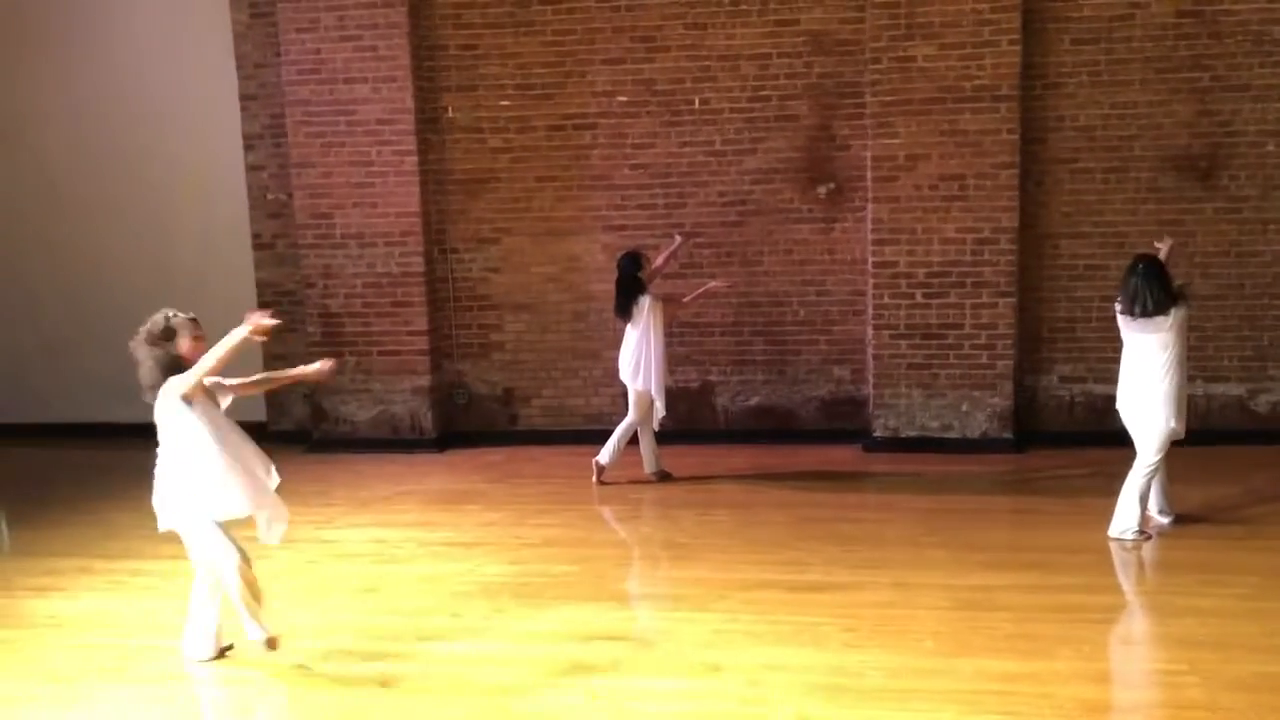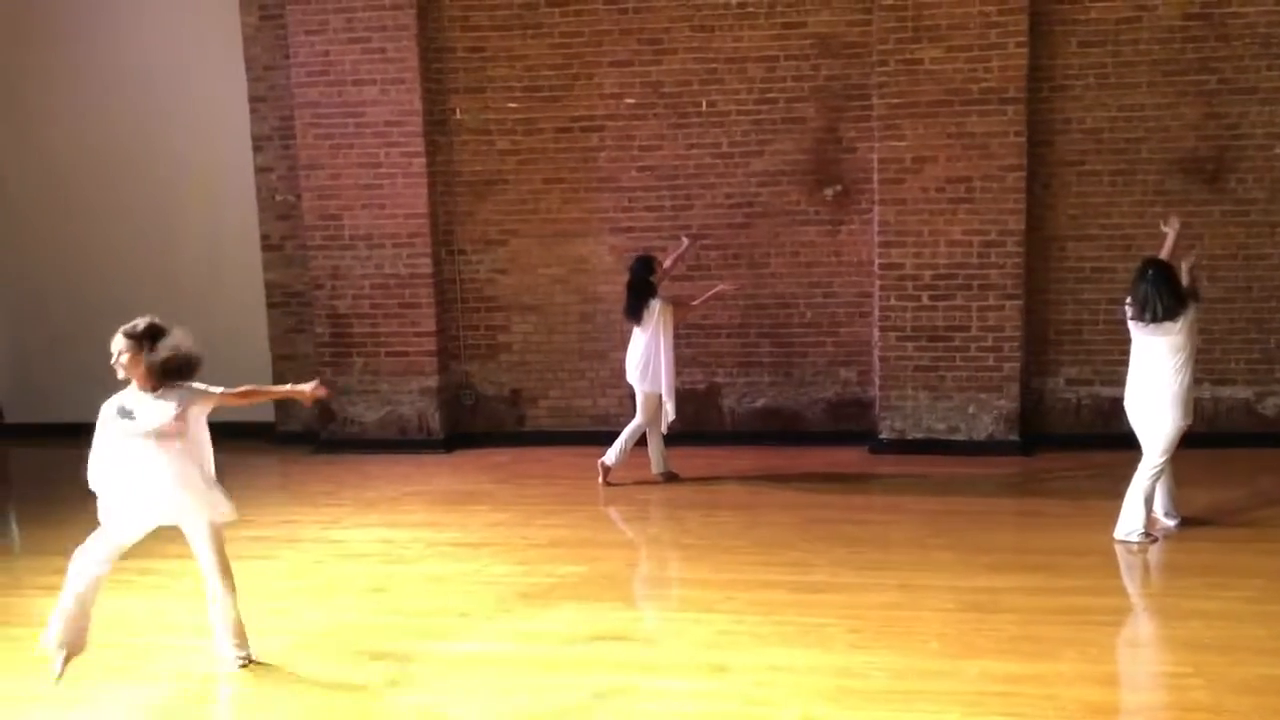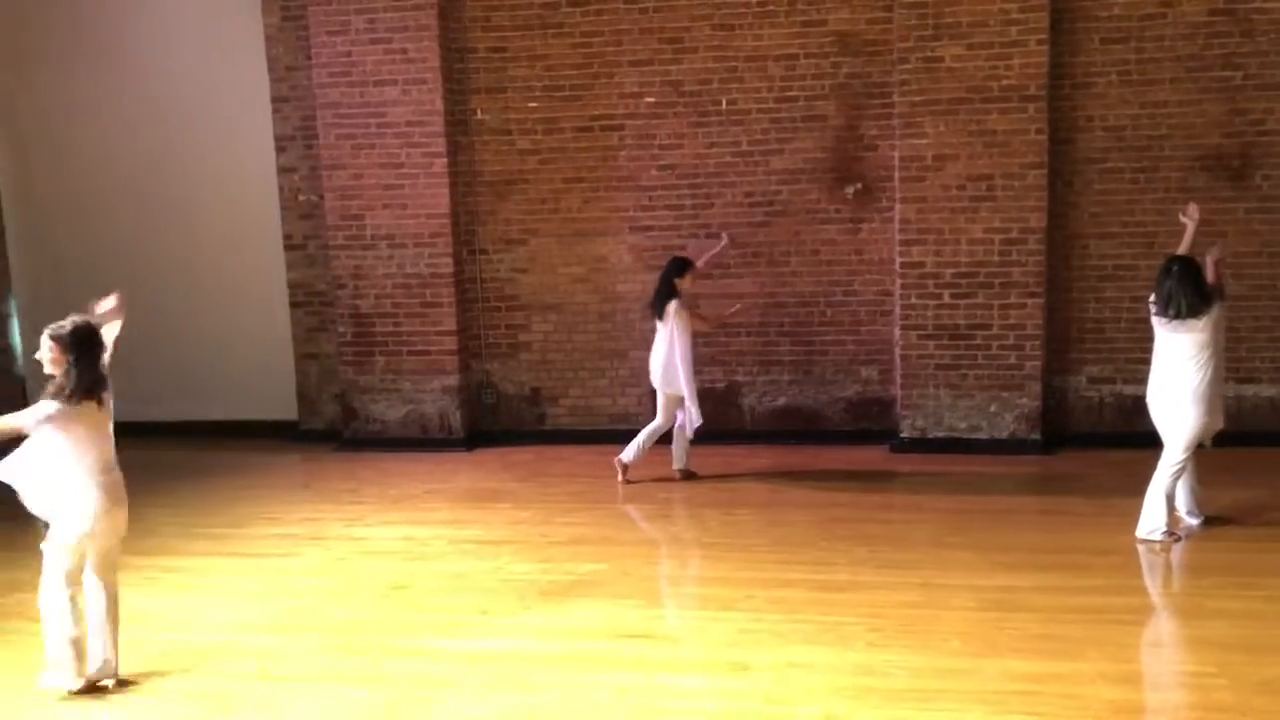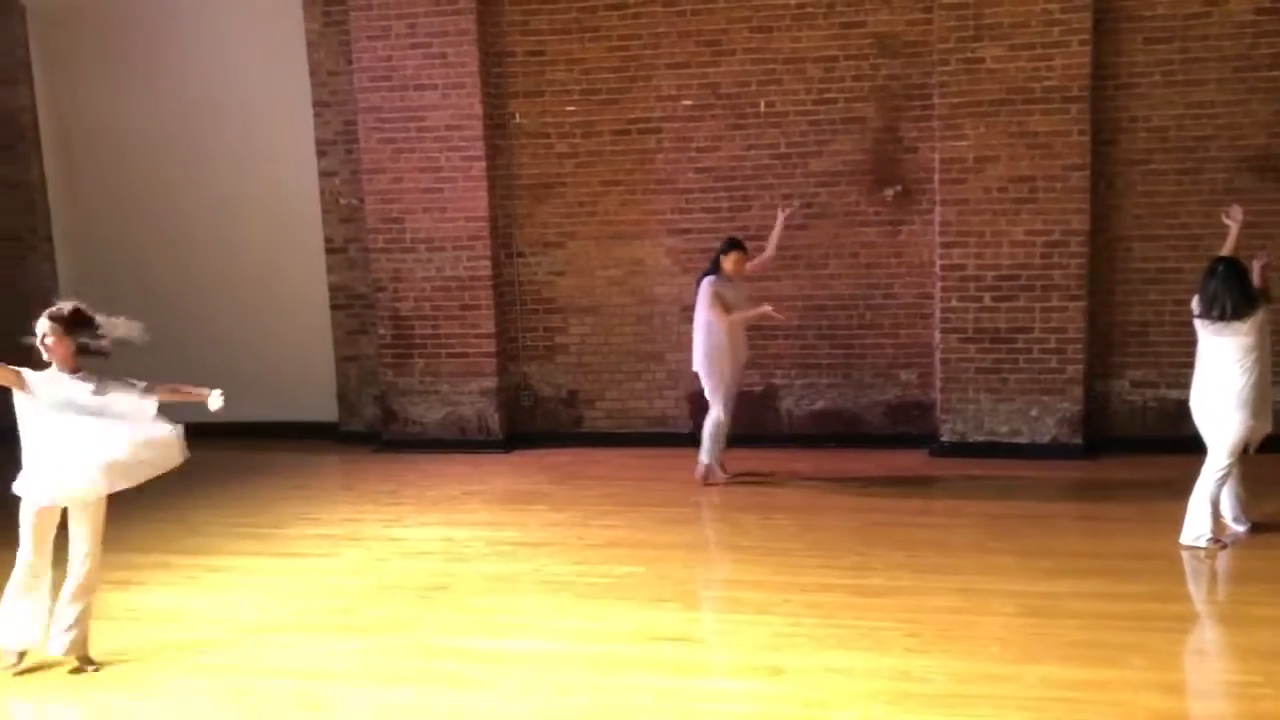
dt=0.4s
person 1, frame 1
left shoulder: (205, 388)
right shoulder: (176, 386)
left elbow: (249, 384)
right elbow: (205, 369)
left wrist: (301, 371)
right wrist: (243, 332)
left hip: (205, 493)
right hip: (184, 496)
left knee: (211, 564)
right knee: (232, 560)
left ankle: (202, 643)
right ankle: (256, 627)
person 1, frame 2
left shoulder: (186, 394)
right shoulder: (116, 406)
left elbow: (240, 395)
right elbow: (105, 438)
left wrist: (294, 390)
right wrist: (157, 428)
left hip: (190, 497)
right hip: (137, 501)
left knee: (216, 569)
right knee: (89, 560)
left ankle: (234, 647)
right ankle: (66, 640)
person 1, frame 3
left shoulder: (60, 407)
right shoulder: (96, 390)
right elbow: (107, 348)
right wrist: (110, 318)
left hip: (82, 507)
right hip: (108, 502)
left knee: (57, 589)
right knee: (102, 582)
left ankle: (74, 671)
right ankle: (104, 666)
person 1, frame 4
left shoulder: (101, 384)
right shoulder: (32, 381)
left elbow: (154, 391)
left wrist: (199, 393)
left hip: (86, 485)
right hip: (42, 483)
left knee: (85, 564)
right knee: (32, 561)
left ankle: (73, 644)
person 2, frame 1
left shoulder: (1123, 312)
right shoulder: (1175, 316)
left elbow: (1143, 285)
right elbow: (1177, 294)
left wrist: (1162, 254)
right wrist: (1162, 263)
left hip: (1131, 400)
right hip: (1160, 403)
left knee: (1152, 456)
right knee: (1148, 462)
left ankle: (1159, 511)
right ankle: (1125, 526)
person 2, frame 2
left shoulder: (1133, 312)
right shoulder: (1185, 317)
left elbow: (1153, 276)
right elbow: (1190, 292)
left wrist: (1172, 236)
right wrist: (1187, 269)
left hip: (1138, 400)
right hip: (1167, 404)
left knee: (1159, 457)
right knee: (1154, 462)
left ankle: (1166, 514)
right ankle: (1130, 528)
person 2, frame 3
left shoulder: (1157, 310)
right shoulder: (1208, 315)
left elbow: (1175, 270)
right elbow: (1216, 290)
left wrist: (1191, 227)
right wrist: (1213, 265)
left hip: (1160, 397)
right hip: (1190, 401)
left knee: (1182, 454)
right knee: (1175, 460)
left ankle: (1189, 512)
right ankle: (1152, 526)
person 2, frame 4
left shoulder: (1200, 311)
right shoulder: (1253, 318)
left elbow: (1219, 272)
right elbow: (1259, 293)
left wrist: (1234, 229)
right wrist: (1259, 270)
left hip: (1203, 400)
right hip: (1234, 405)
left knee: (1227, 459)
right knee: (1219, 465)
left ankle: (1235, 519)
right ankle: (1197, 532)
person 3, frame 1
left shoulder: (635, 294)
right shoulder: (648, 302)
left elbow: (659, 266)
right elbow: (682, 303)
left wrist: (677, 245)
right wrist: (708, 287)
left hip: (638, 362)
right hip: (640, 365)
left knee: (645, 418)
right knee: (635, 418)
left ankle: (653, 467)
right ankle: (602, 461)
person 3, frame 2
left shoulder: (642, 297)
right shoulder: (659, 305)
left elbow: (667, 268)
right elbow: (691, 307)
left wrist: (685, 248)
right wrist: (716, 290)
left hip: (644, 364)
right hip: (648, 367)
left knee: (655, 418)
right knee: (643, 419)
left ankle: (661, 468)
right ankle: (608, 461)
person 3, frame 3
left shoulder: (669, 297)
right shoulder: (677, 307)
left elbow: (697, 265)
right elbow: (706, 325)
left wrist: (721, 246)
right wrist: (733, 312)
left hip: (671, 366)
right hip: (671, 368)
left knee: (685, 415)
right knee: (663, 421)
left ankle: (681, 465)
right ankle: (625, 459)
person 3, frame 4
left shoulder: (738, 279)
right shoulder: (710, 285)
left elbow: (768, 254)
right elbow: (725, 318)
left wrist: (780, 222)
right wrist: (758, 312)
left hip: (733, 353)
right hip: (715, 354)
left knee: (725, 407)
right knee: (718, 409)
left ankle: (714, 457)
right ankle: (706, 461)
